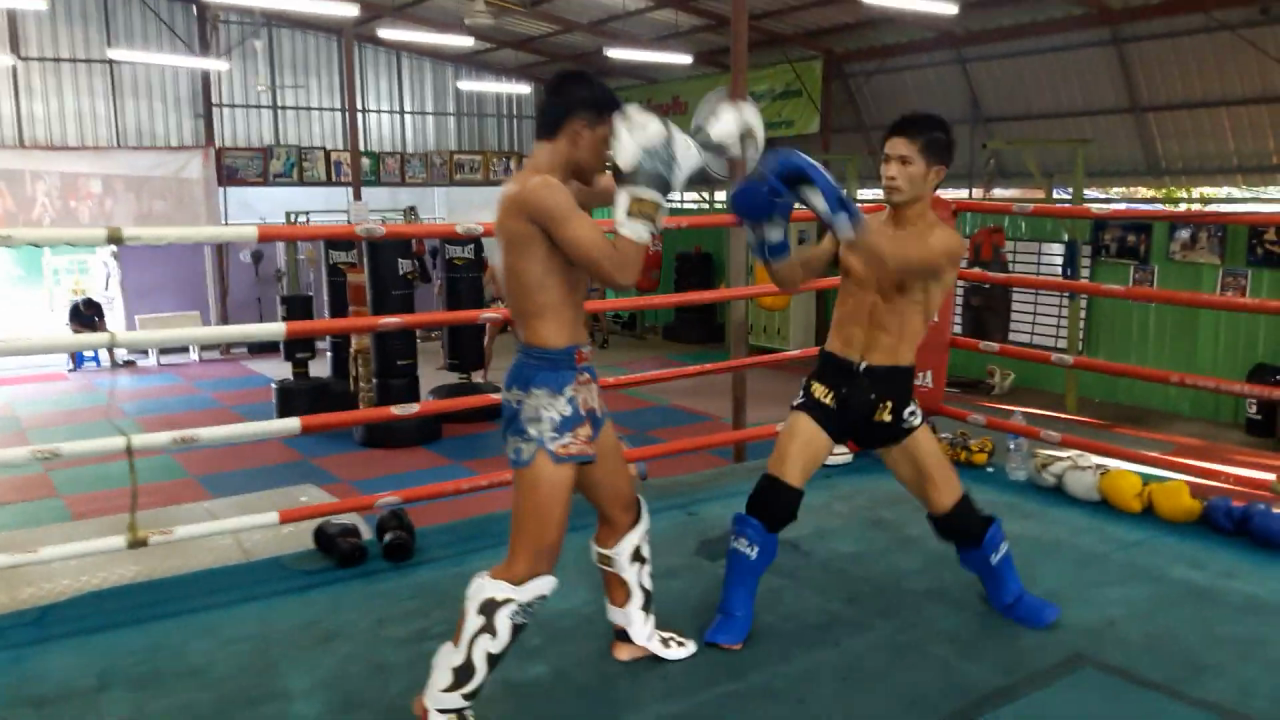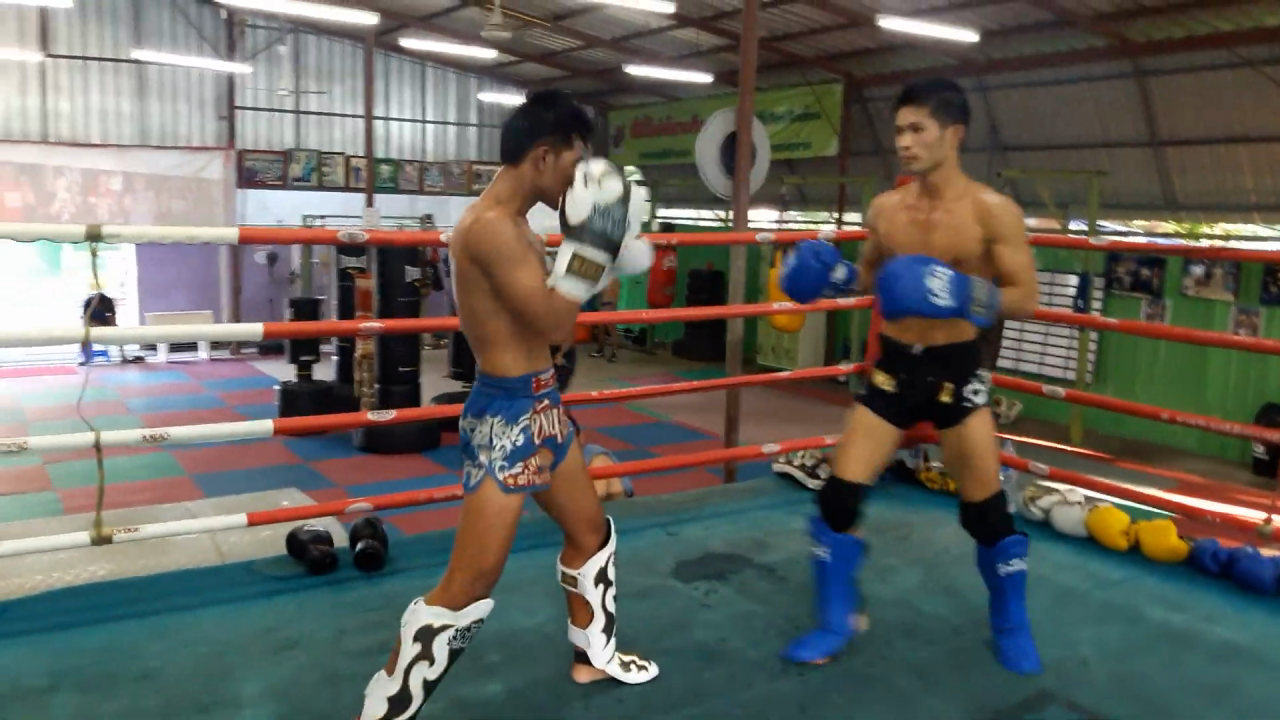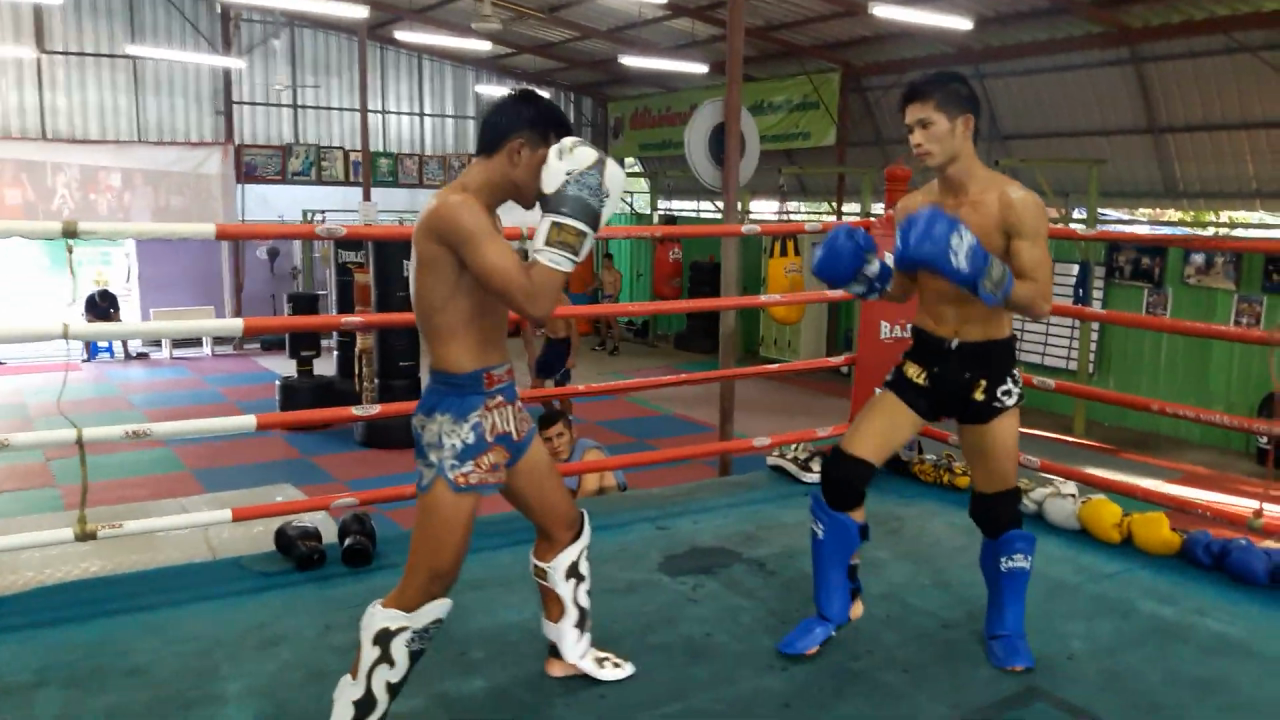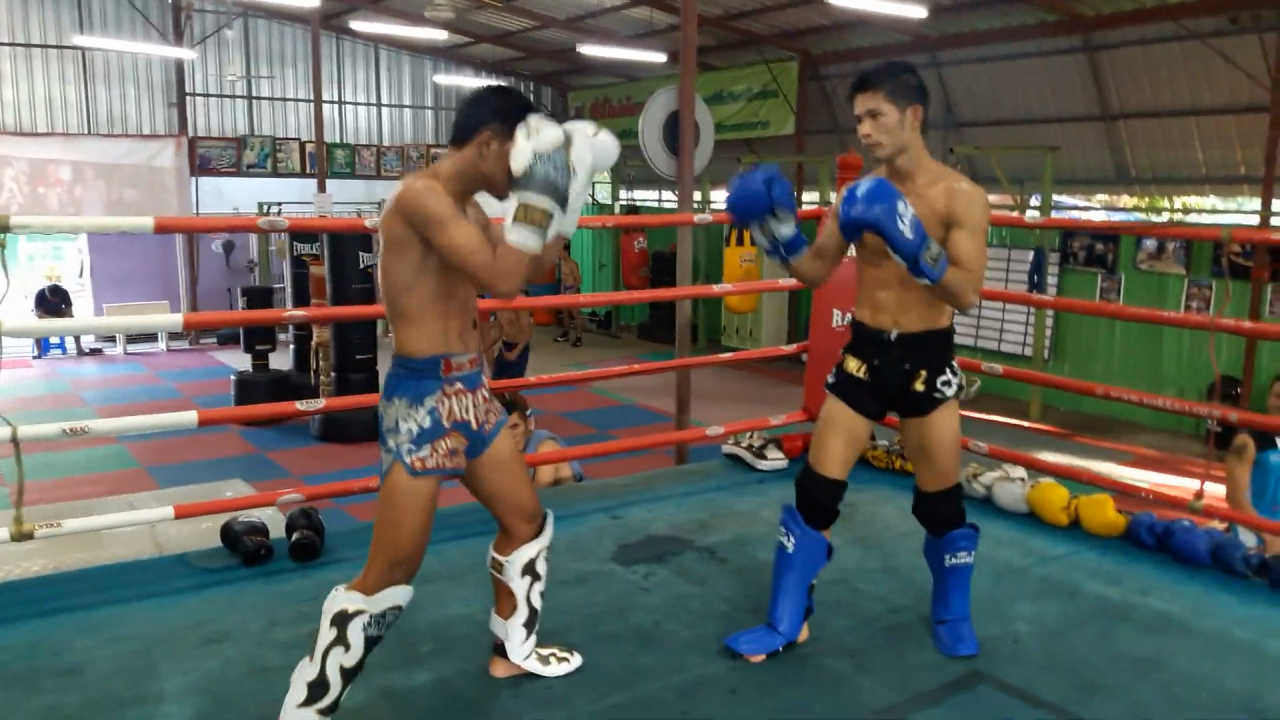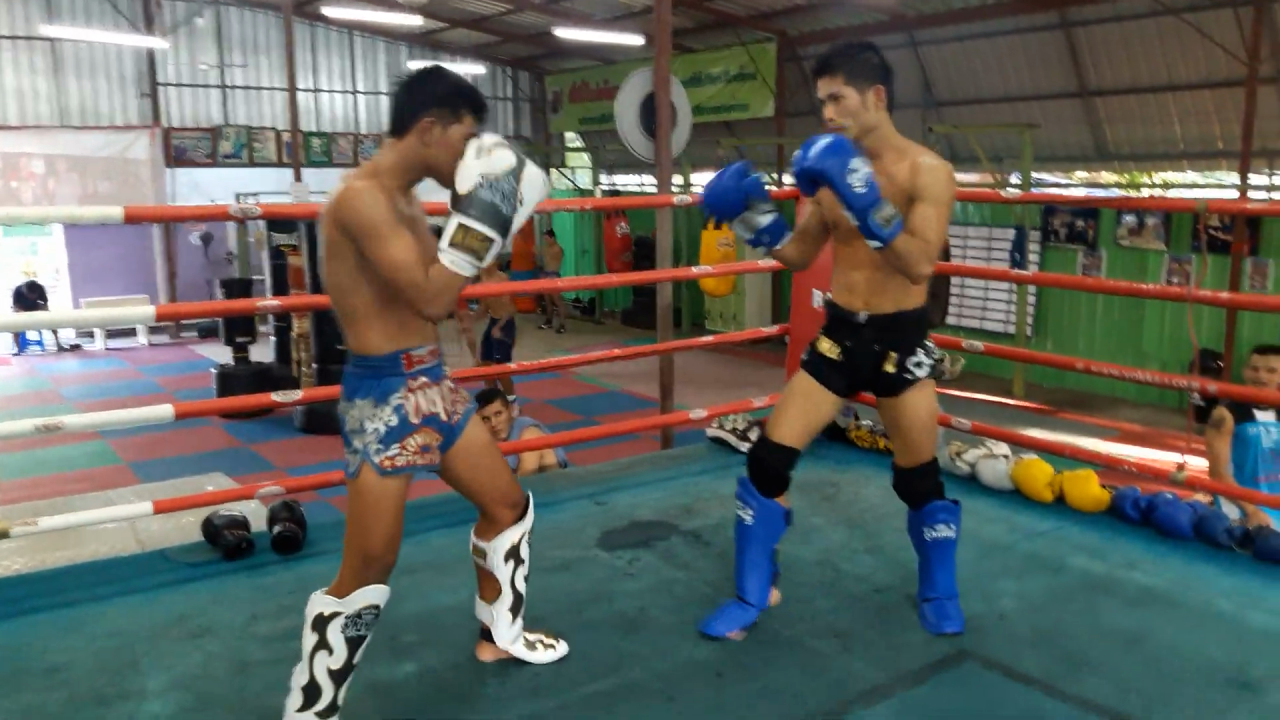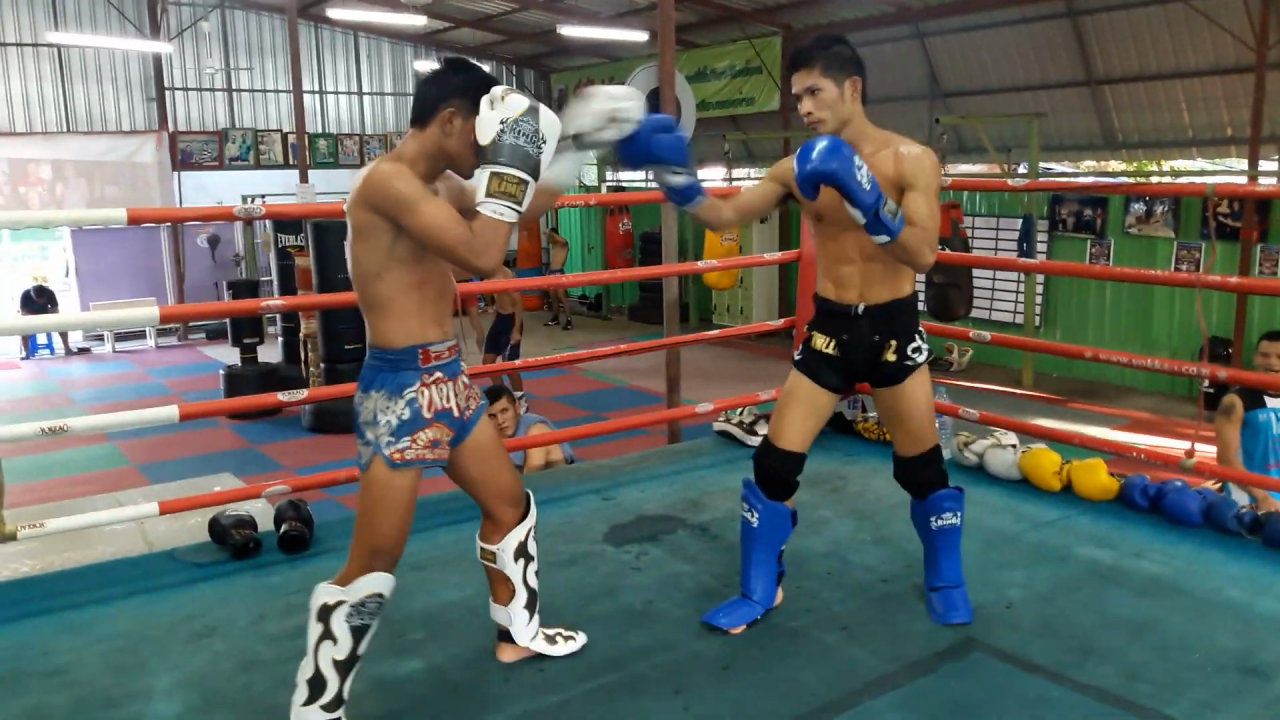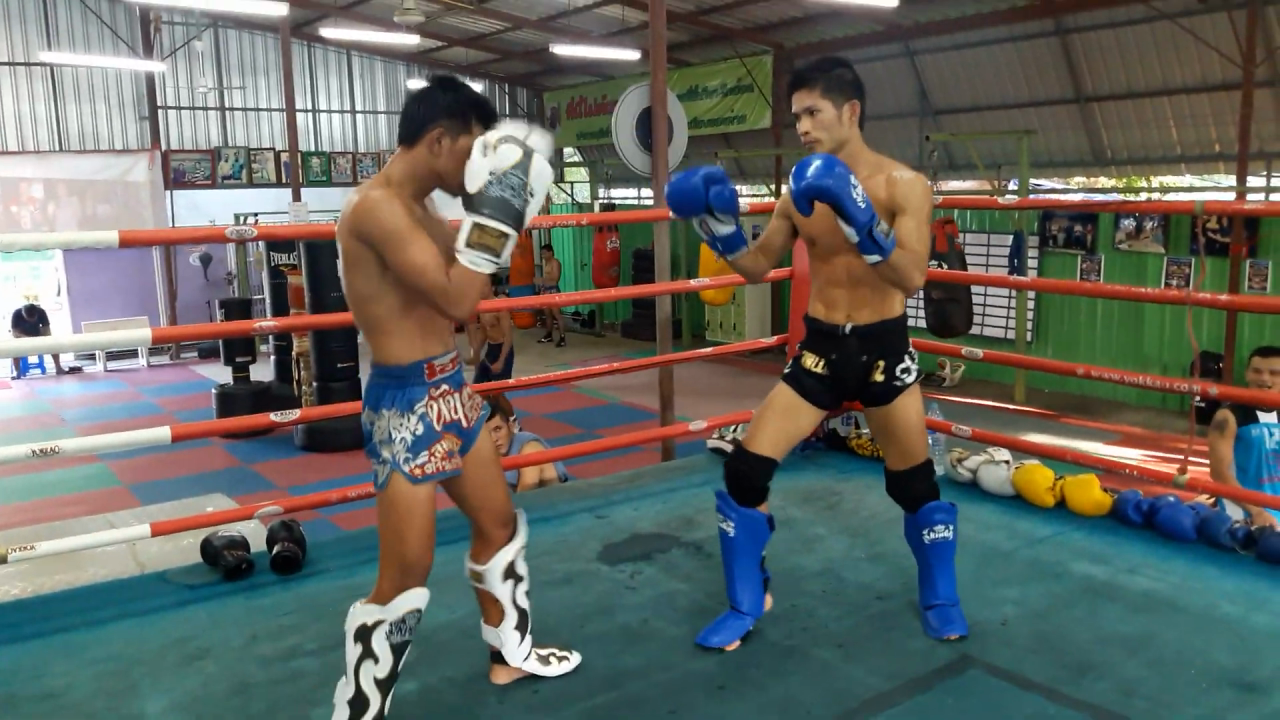
dt=0.3s
person 1, frame 1
left shoulder: (555, 192)
right shoulder: (538, 192)
left elbow: (608, 227)
right elbow: (621, 270)
left wrist: (672, 160)
right wrist: (641, 178)
left hip: (570, 381)
right hip: (546, 389)
left knee: (623, 508)
right knee: (529, 566)
left ankle: (632, 630)
person 1, frame 2
left shoulder: (512, 220)
right shoulder: (491, 225)
right elbow: (555, 326)
left wrist: (594, 244)
right wrist: (588, 239)
left hip: (540, 408)
right hip: (506, 417)
left knee: (592, 532)
right knee: (466, 591)
left ankle: (593, 653)
person 1, frame 3
left shoulder: (481, 213)
right shoulder: (456, 210)
left elbow: (524, 290)
right elbow: (535, 301)
left wrist: (576, 211)
right wrist: (571, 210)
left hip: (501, 403)
right hip: (459, 413)
left knee: (564, 525)
right knee: (426, 588)
left ankle: (568, 648)
person 1, frame 4
left shoulder: (464, 204)
right shoulder: (422, 195)
left elbow: (517, 268)
right elbow: (504, 278)
left wrist: (562, 187)
right wrist: (540, 188)
left hip: (470, 392)
right hip: (422, 398)
left knee: (525, 521)
right knee: (388, 575)
left ankle: (514, 648)
person 1, frame 5
left shoulder: (403, 200)
right shoulder: (360, 199)
left elbow: (435, 281)
right elbow: (434, 298)
left wrist: (492, 214)
right wrist: (484, 211)
left hip: (434, 384)
right hip: (381, 396)
left knee: (508, 505)
right knee: (366, 574)
left ankle: (500, 631)
person 1, frame 6
left shoulder: (432, 182)
right shoulder: (388, 180)
left elbow: (502, 217)
right elbow: (483, 256)
left wrist: (578, 142)
right wrist: (510, 159)
left hip: (447, 377)
right hip: (399, 388)
left knee: (509, 507)
right knee: (371, 566)
left ankle: (517, 631)
person 1, frame 7
left shoulder: (413, 204)
right shoulder: (376, 206)
left elbow: (453, 273)
right elbow: (460, 300)
left wrist: (492, 202)
right wrist: (495, 202)
left hip: (450, 393)
right hip: (405, 405)
left knee: (499, 527)
right knee: (404, 583)
left ankle: (510, 649)
person 2, frame 1
left shoulder: (945, 243)
right shoulder: (861, 221)
left elbow: (880, 255)
right elbow: (796, 273)
left wrist: (825, 199)
right wrist: (767, 225)
left hip: (892, 393)
right hip: (830, 382)
left knee: (954, 512)
right knee: (772, 501)
left ankle: (1007, 593)
right ankle: (735, 612)
person 2, frame 2
left shoulder: (992, 212)
right shoulder: (885, 209)
left elbow: (1026, 298)
left wrist: (961, 294)
right wrist: (833, 275)
left hip: (955, 371)
right hip: (894, 367)
left knee: (986, 511)
right knee: (839, 494)
left ankle: (1011, 629)
right ankle: (835, 622)
person 2, frame 3
left shoulder: (1016, 204)
right shoulder: (913, 209)
left elbow: (1040, 301)
left wrist: (975, 267)
right wrist: (865, 270)
left hip: (988, 368)
right hip: (924, 360)
left knee: (999, 507)
right knee: (844, 469)
left ankle: (1005, 629)
right ankle: (834, 608)
person 2, frame 4
left shoulder: (962, 196)
right shoulder: (857, 196)
left elbow: (967, 295)
right elbow: (814, 271)
left wrist: (913, 243)
right wrist: (778, 225)
left hip: (927, 360)
right hip: (864, 355)
left knee: (941, 502)
right knee: (815, 492)
left ankle: (951, 616)
right ankle: (785, 622)
person 2, frame 5
left shoulder: (928, 172)
right shoulder: (828, 168)
left elbow: (920, 266)
right elbow: (799, 255)
left wrist: (866, 203)
right wrist: (753, 213)
left hip: (900, 341)
right hip: (837, 335)
left knee: (920, 479)
right knee: (769, 459)
left ankle: (938, 593)
right ankle: (753, 594)
person 2, frame 6
left shoulder: (912, 159)
right shoulder: (799, 168)
left elbow: (923, 255)
right elbow: (727, 217)
left wrist: (868, 200)
right wrist: (675, 177)
left hip: (894, 329)
right hip: (830, 328)
left knee: (923, 469)
right knee: (774, 463)
left ankle: (946, 584)
right ankle: (759, 591)
person 2, frame 7
left shoulder: (904, 186)
right shoulder: (798, 192)
left elbow: (911, 279)
right elbow: (757, 267)
left wrist: (859, 218)
right wrist: (716, 221)
left hip: (883, 350)
right hip: (818, 349)
left knee: (915, 484)
right knee: (745, 469)
left ankle: (940, 598)
right ankle: (745, 605)
